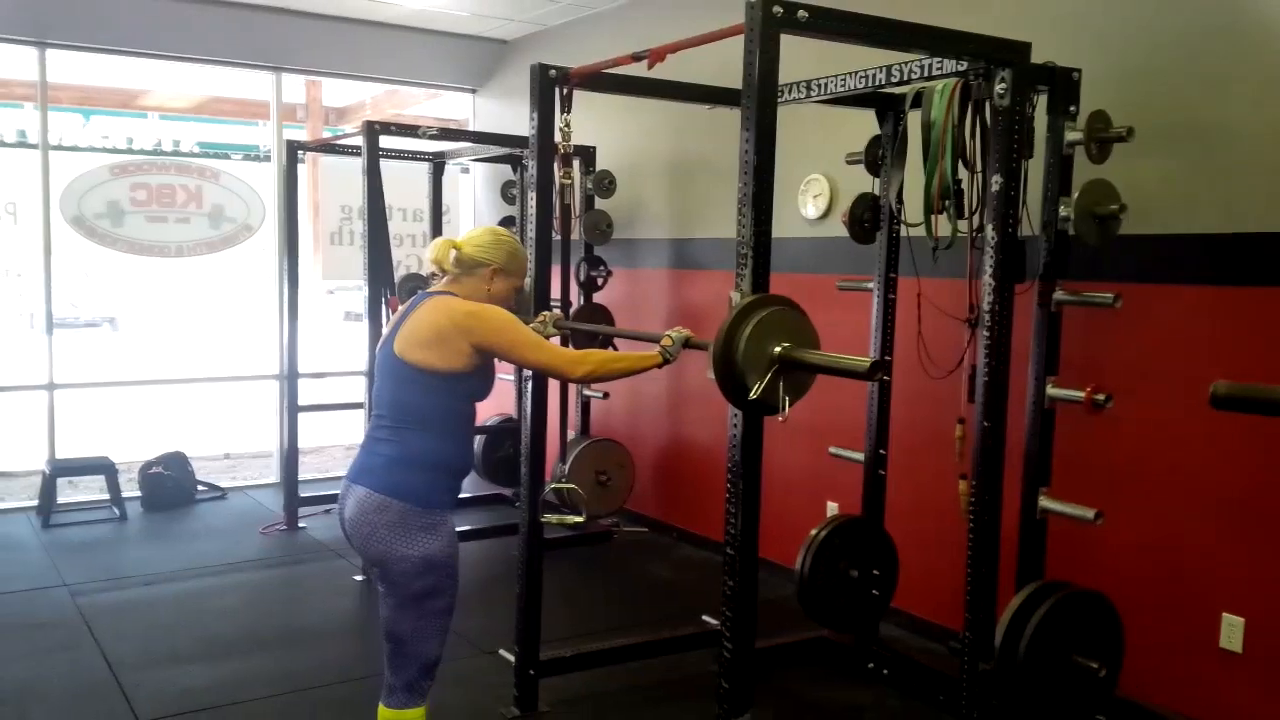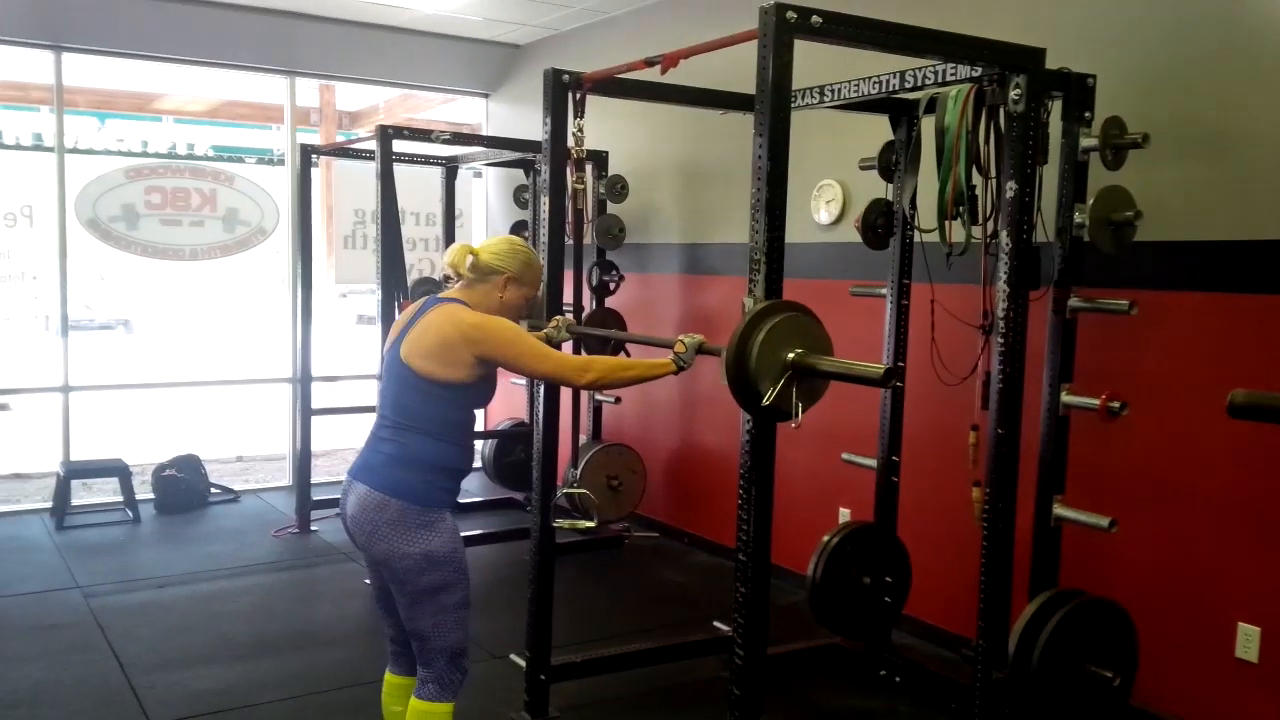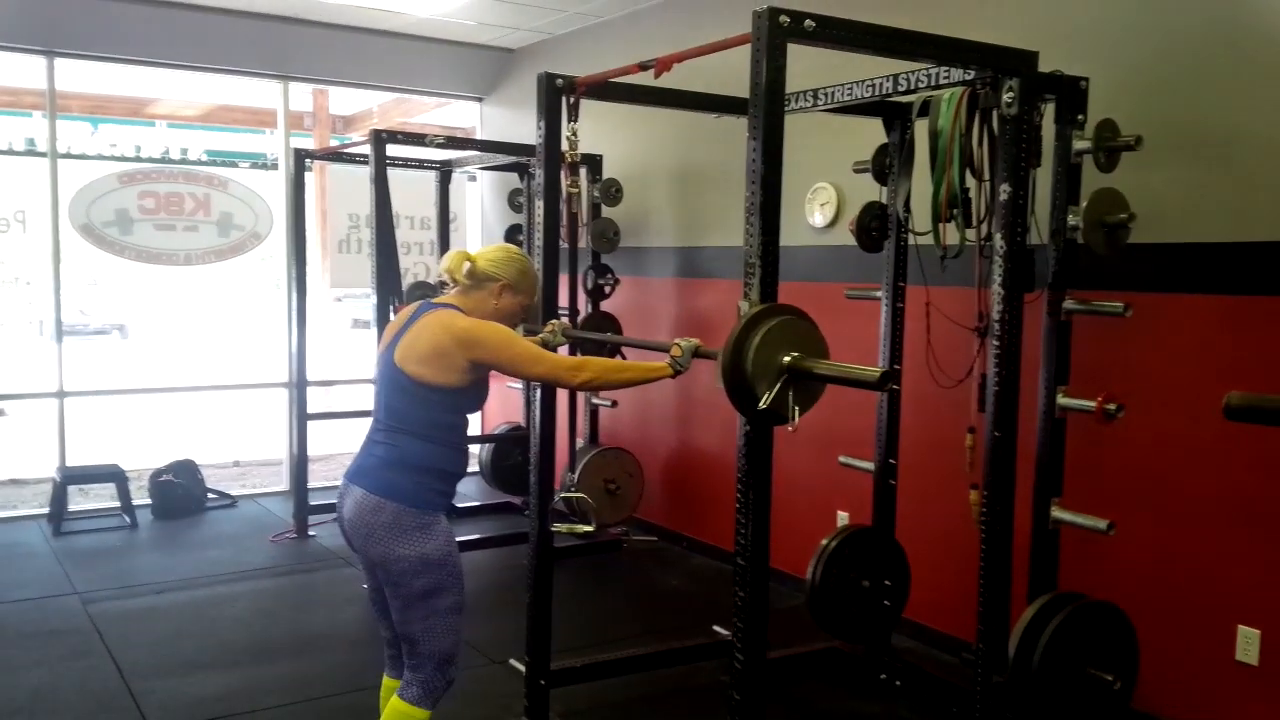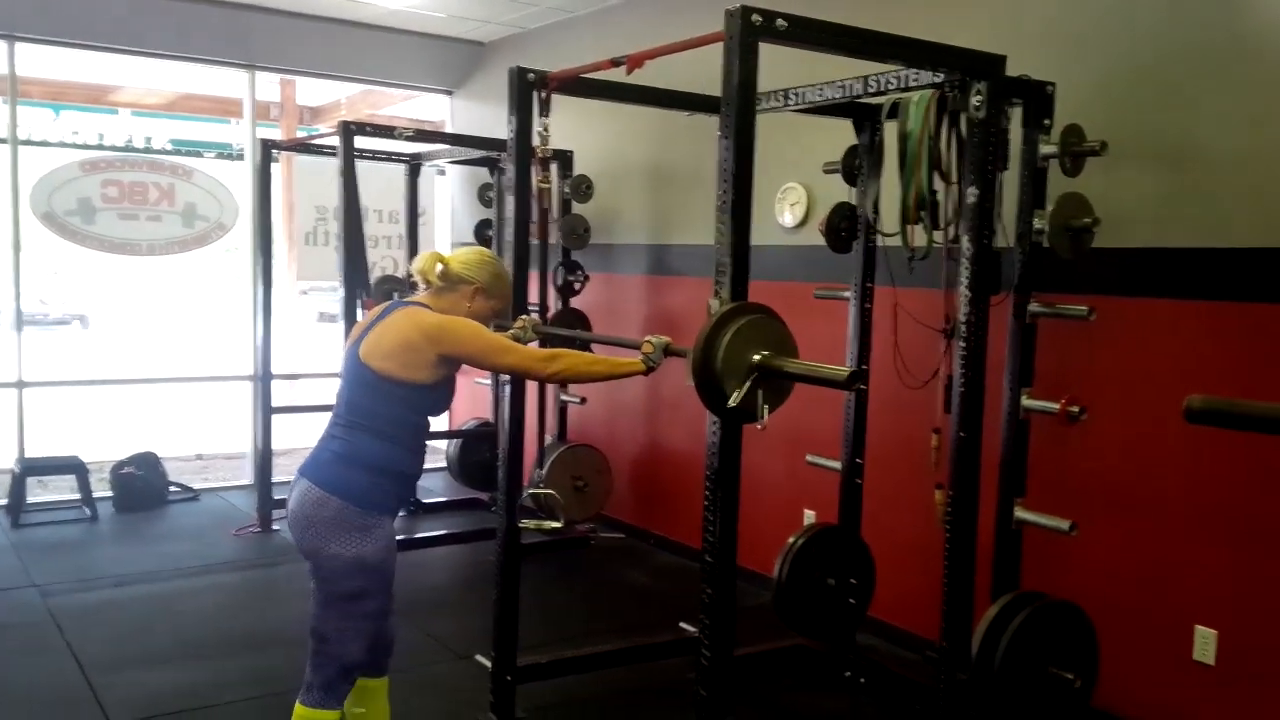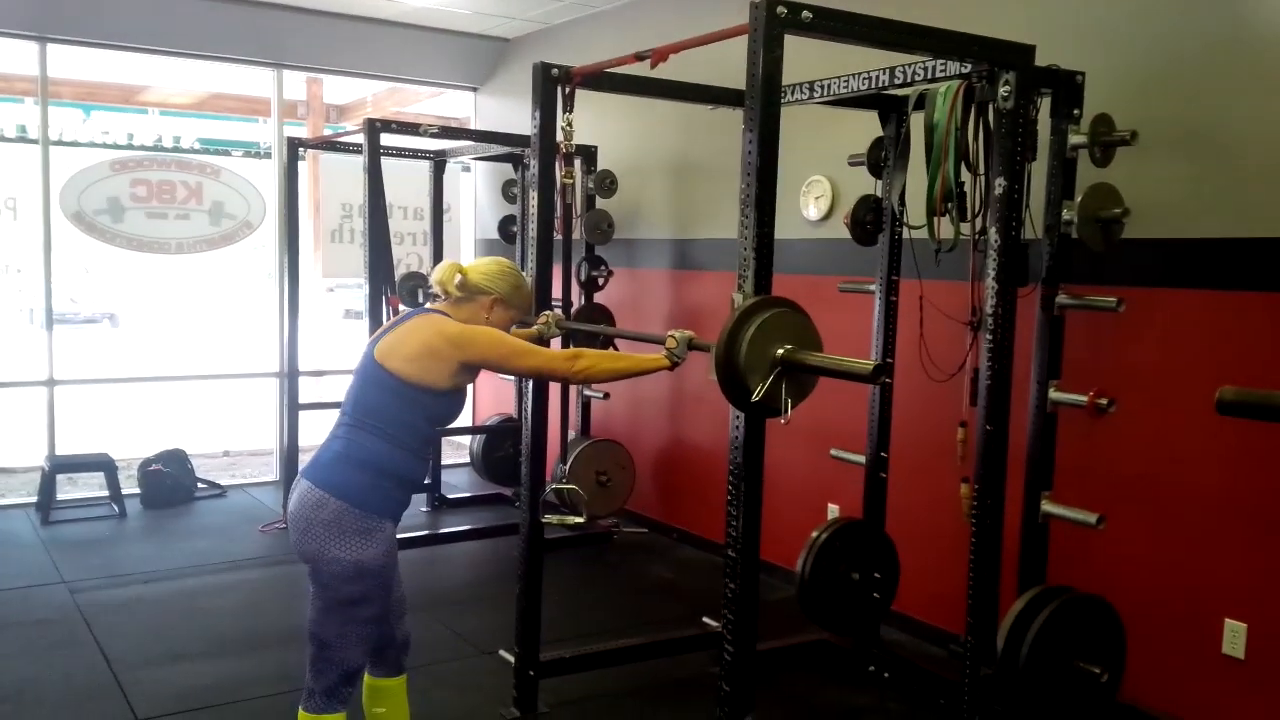
dt=0.3s
person 1, frame 1
left shoulder: (419, 308)
right shoulder: (468, 317)
right elbow: (576, 367)
left wrist: (533, 335)
right wrist: (661, 354)
left hip: (372, 498)
right hip: (404, 511)
left knee: (412, 655)
right knee: (412, 668)
person 1, frame 2
left shoulder: (424, 311)
right shoulder: (473, 327)
right elbow: (581, 374)
left wrist: (545, 339)
right wrist: (673, 362)
left hip: (371, 496)
right hip: (407, 510)
left knee: (409, 653)
right knee: (444, 666)
person 1, frame 3
left shoulder: (416, 315)
right shoulder: (465, 333)
right elbow: (576, 374)
left wrist: (541, 342)
right wrist: (669, 366)
left hip: (370, 499)
right hip: (403, 514)
left knee: (408, 662)
right knee: (430, 674)
person 1, frame 4
left shoulder: (392, 315)
right shoulder: (435, 329)
right elbow: (548, 366)
left wrist: (512, 338)
right wrist: (641, 363)
left hip: (331, 497)
right hip: (350, 511)
left knee: (372, 654)
right knee: (334, 672)
person 1, frame 5
left shoulder: (420, 325)
right shoulder: (452, 337)
right elbow: (572, 366)
left wrist: (535, 334)
right wrist: (664, 359)
left hip: (334, 500)
right hip: (348, 515)
left knee: (388, 649)
right knee: (336, 673)
